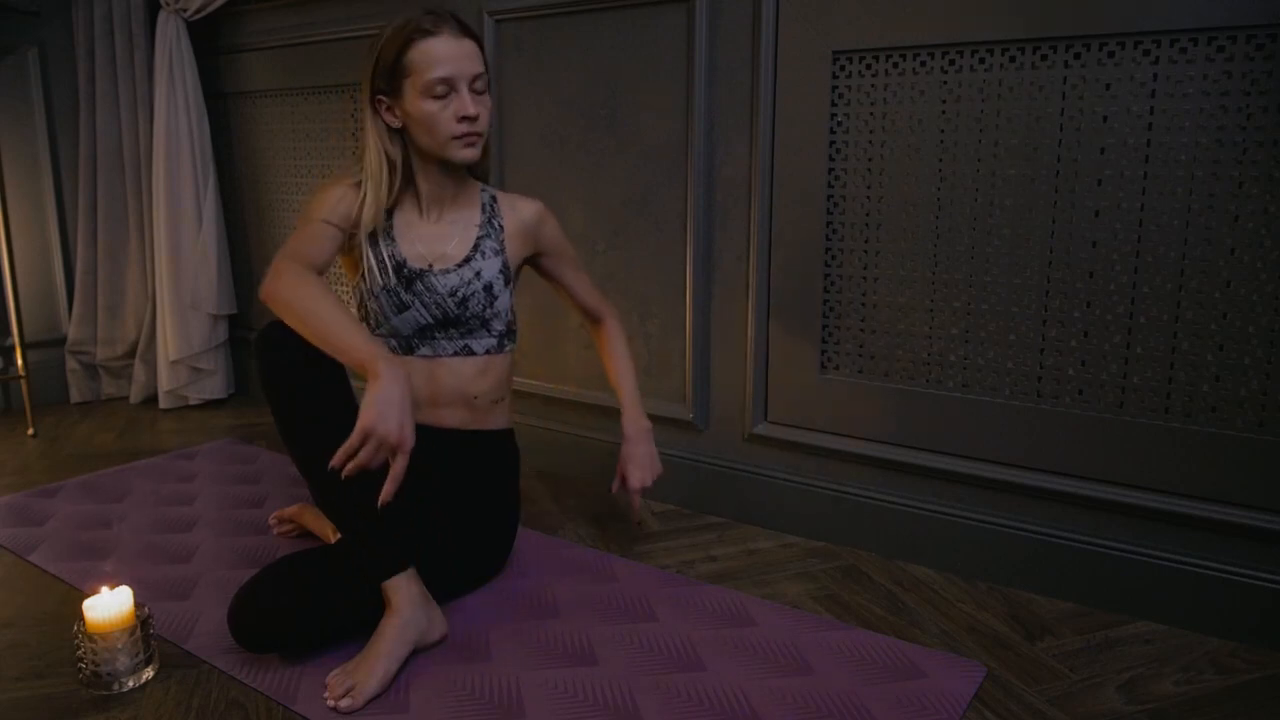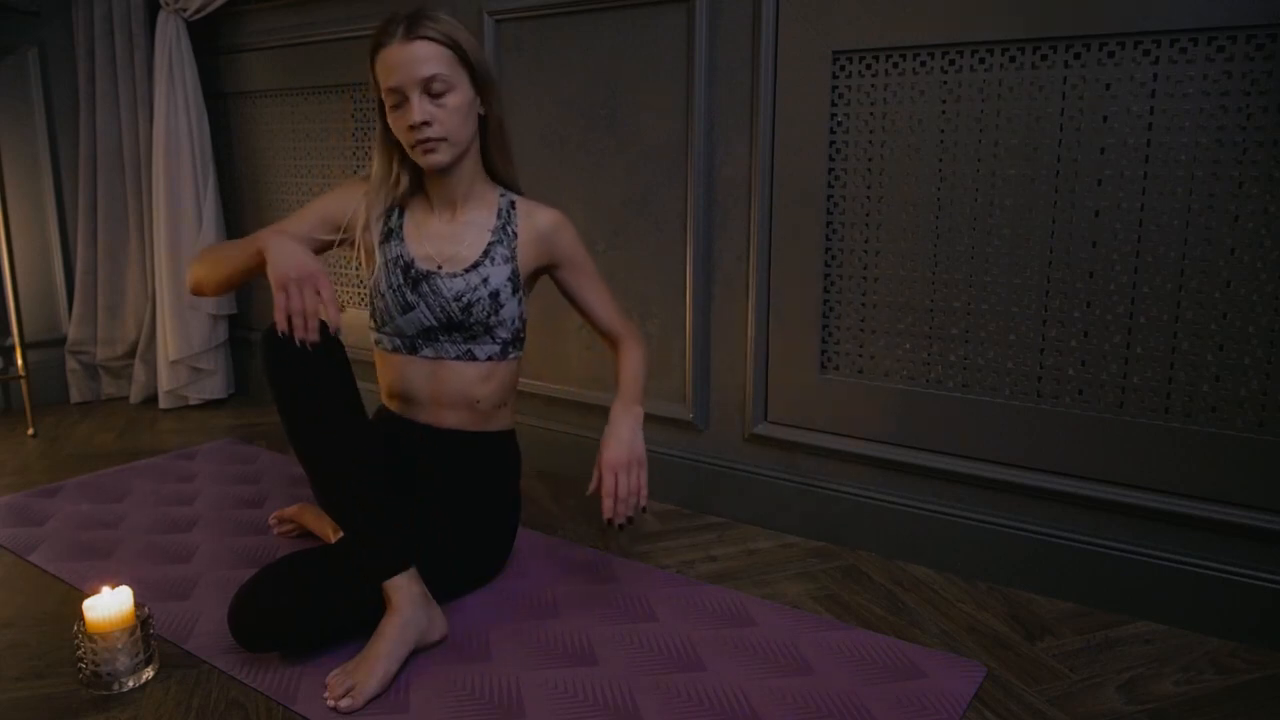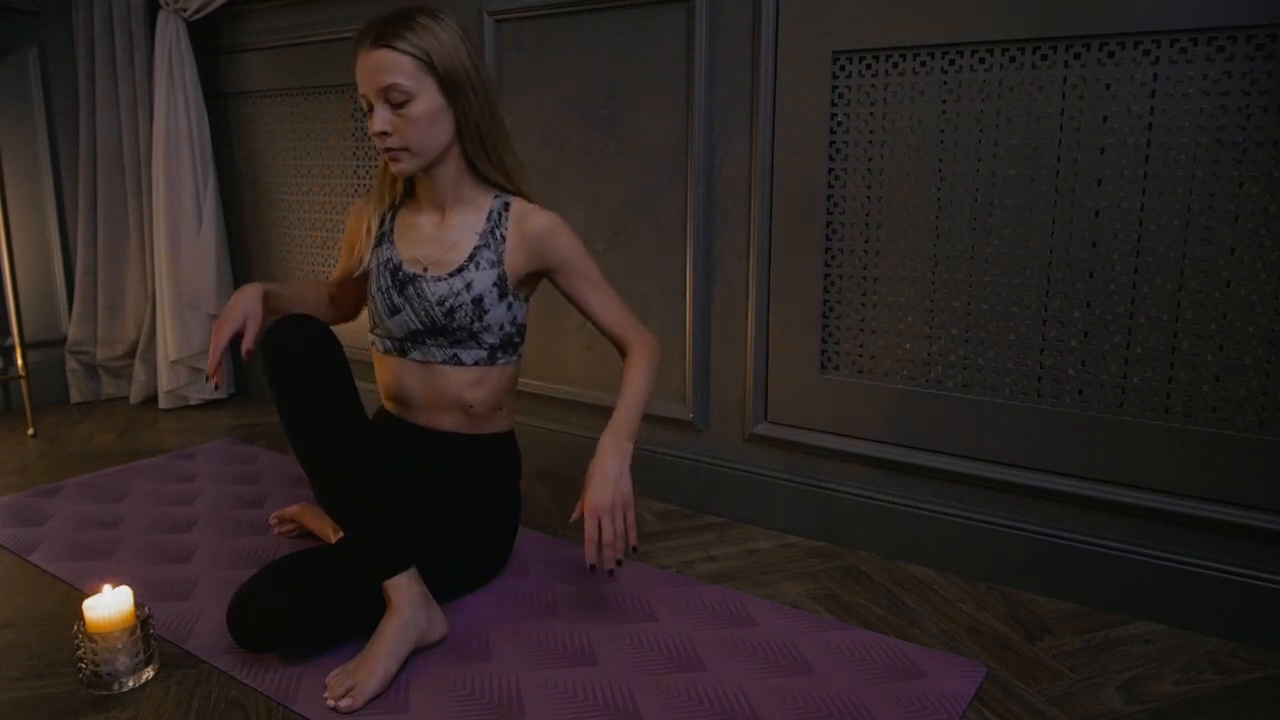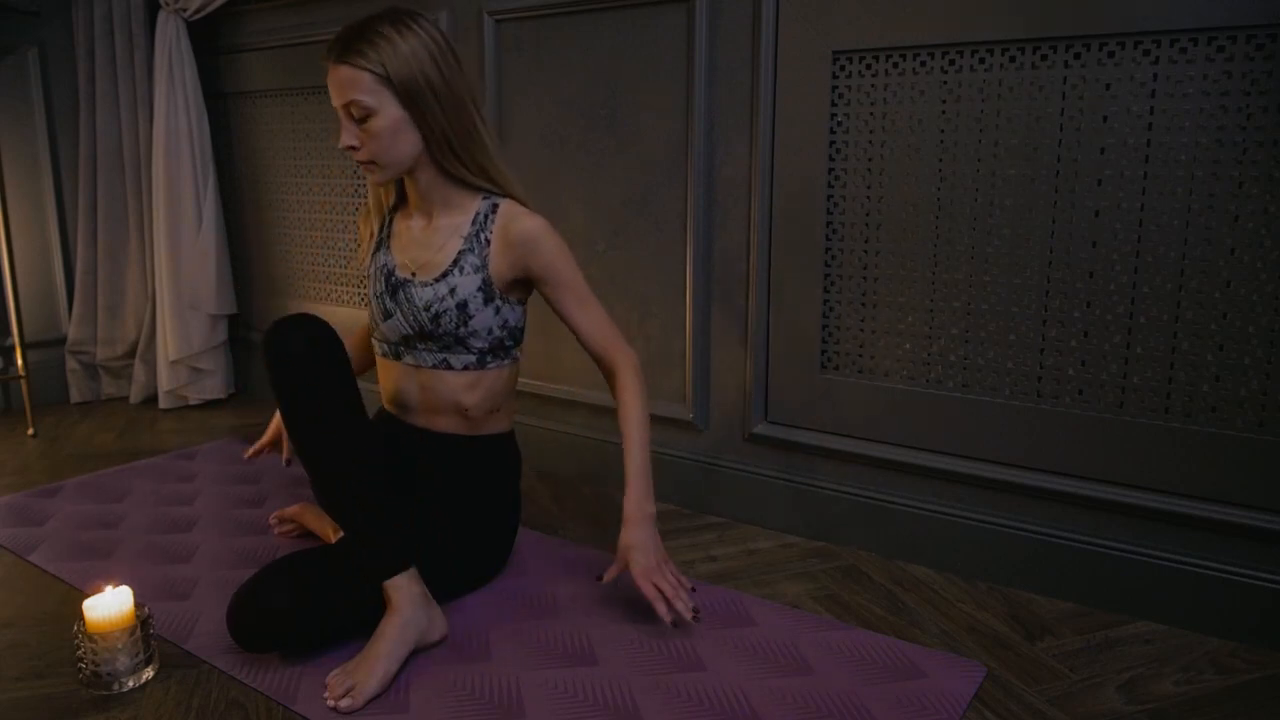
dt=0.5s
person 1, frame 1
left shoulder: (520, 220)
right shoulder: (352, 205)
left elbow: (601, 318)
right elbow: (282, 282)
left wrist: (636, 429)
right wrist: (382, 371)
left hip: (474, 481)
right hip: (392, 458)
left knee: (263, 616)
right knee: (283, 341)
left ankle: (349, 524)
person 1, frame 2
left shoulder: (536, 227)
right shoulder: (363, 208)
left elbow: (626, 339)
right elbow: (202, 277)
left wrist: (625, 417)
right wrist: (273, 247)
left hip: (474, 485)
right hip: (387, 456)
left knee: (262, 616)
right knee: (292, 336)
left ankle: (347, 525)
right ankle: (359, 527)
person 1, frame 3
left shoulder: (530, 230)
right shoulder: (373, 218)
left elbow: (640, 346)
right elbow: (334, 303)
left wrist: (613, 453)
right wrist: (258, 293)
left hip: (473, 486)
right hip: (386, 458)
left knee: (259, 615)
right knee: (295, 341)
left ankle: (350, 526)
right ankle: (359, 523)
person 1, frame 4
left shoulder: (516, 233)
right shoulder: (377, 223)
left elbow: (622, 366)
left wrist: (638, 518)
right wrist: (308, 399)
left hip: (473, 489)
right hip: (388, 457)
left knee: (262, 616)
right knee: (296, 336)
left ankle: (349, 522)
right ankle: (361, 519)
